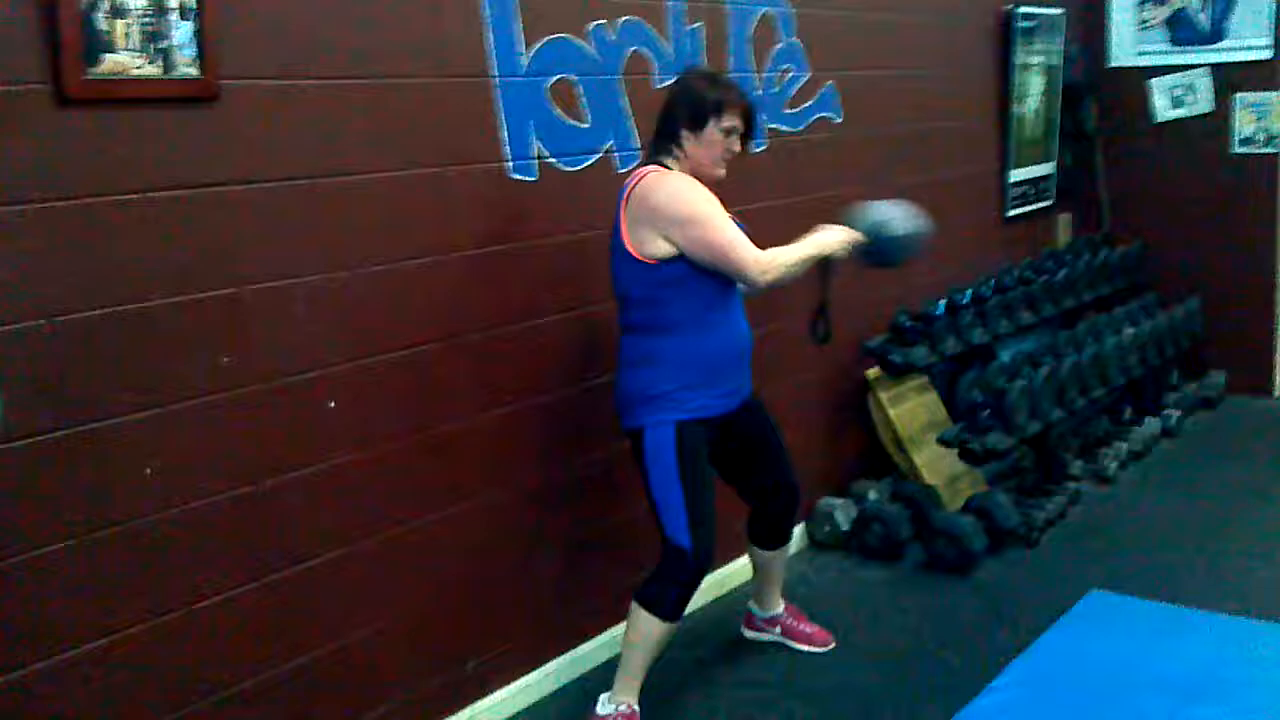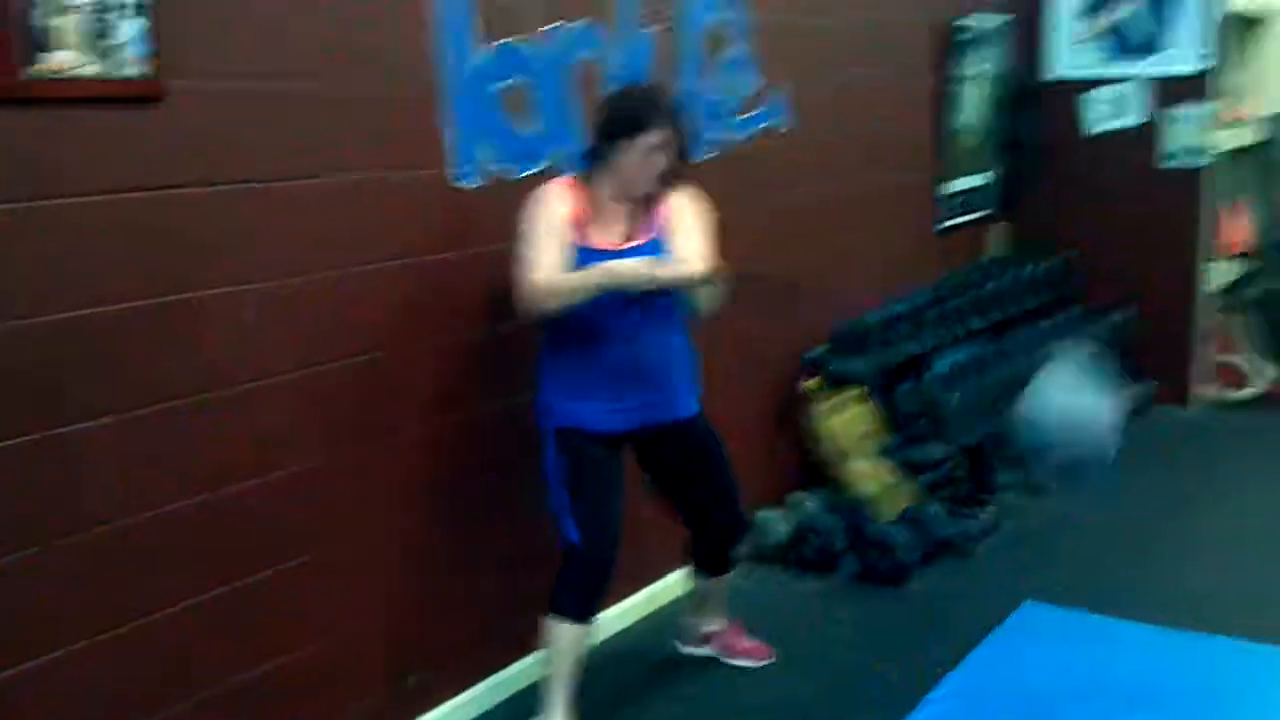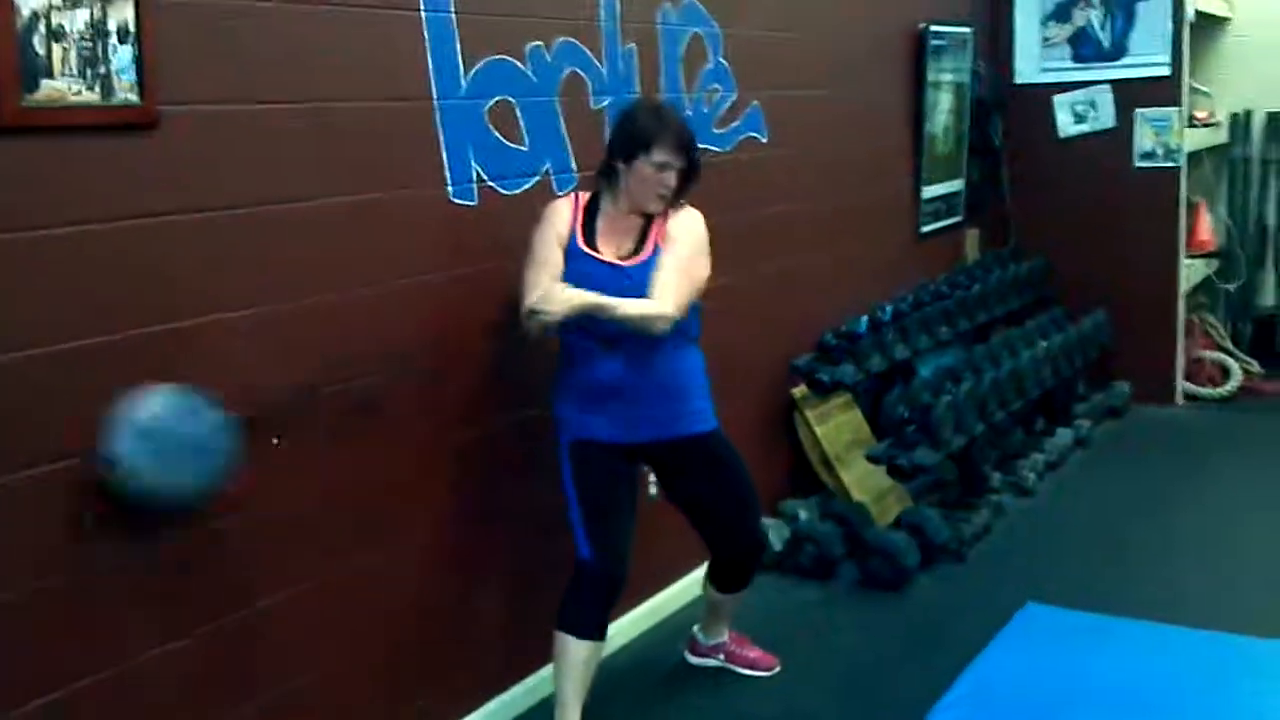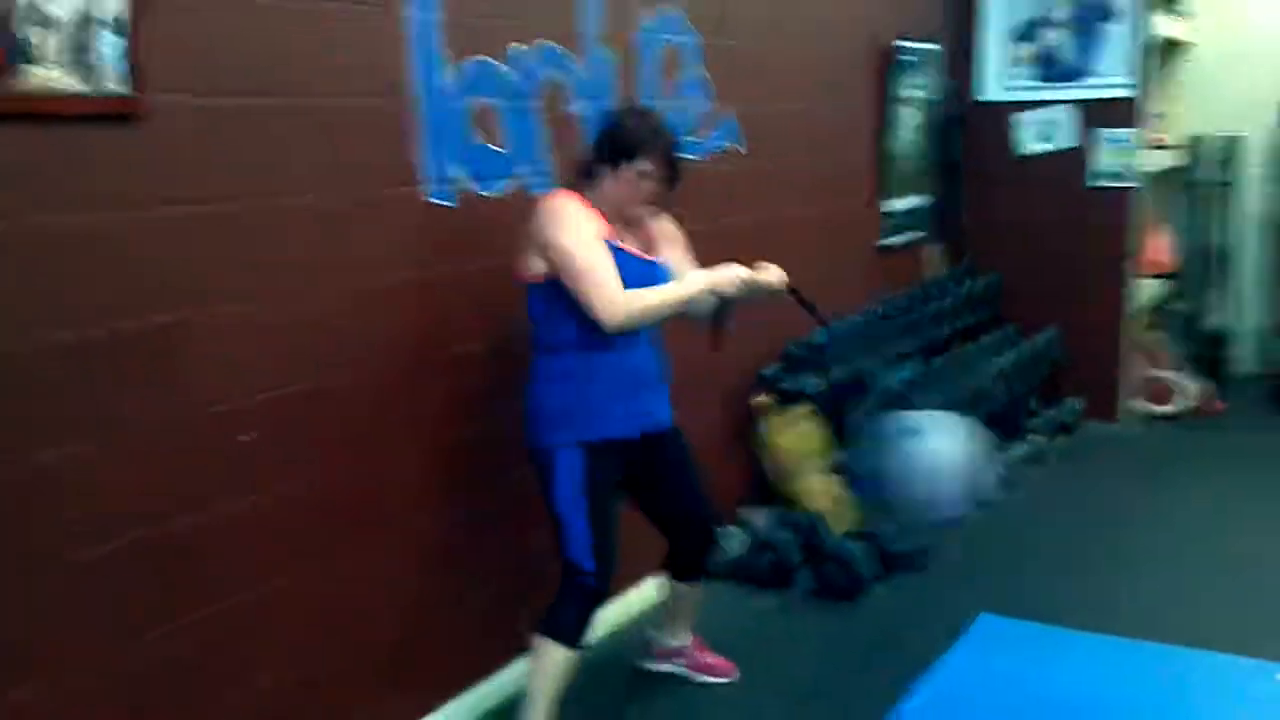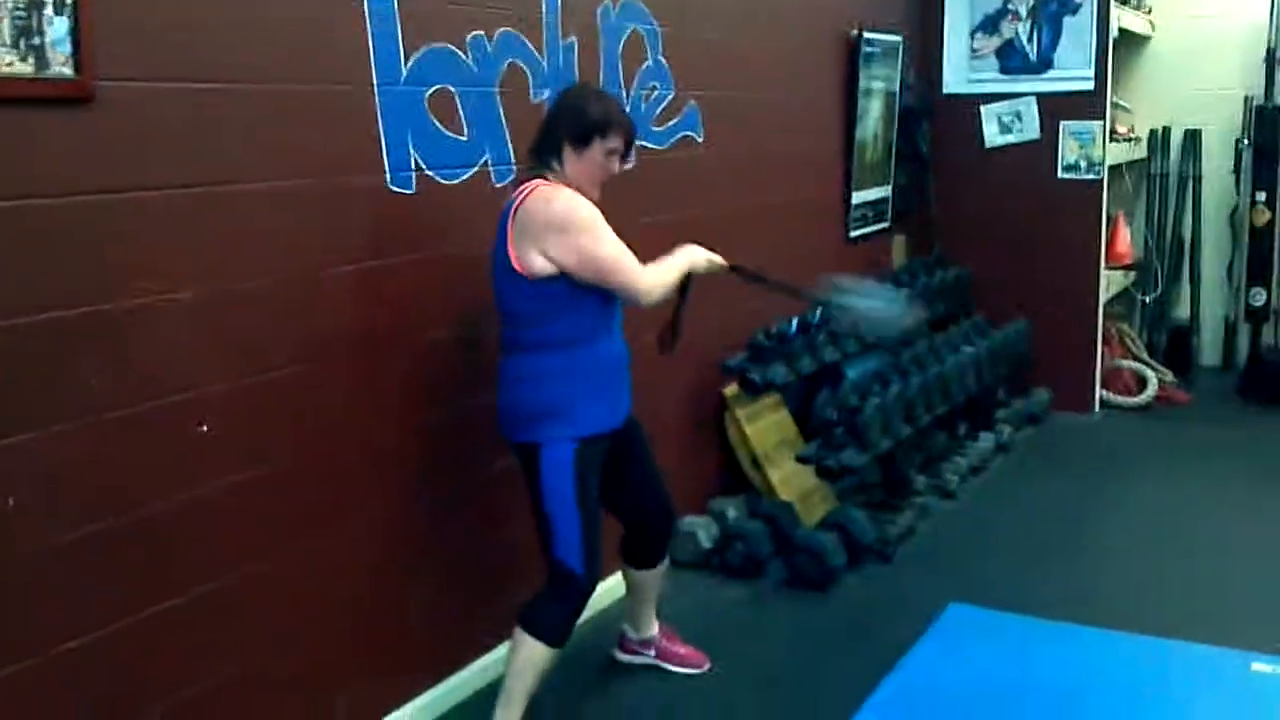
dt=0.3s
person 1, frame 1
left shoulder: (695, 191)
right shoulder: (658, 188)
left elbow: (742, 271)
right elbow: (756, 269)
left wrist: (826, 245)
right wrist: (819, 242)
left hip: (726, 390)
right hip: (668, 405)
left knee: (779, 495)
right knee: (688, 555)
left ankle: (767, 612)
person 1, frame 2
left shoulder: (681, 205)
right shoulder: (556, 201)
left elbow: (703, 295)
right elbow: (537, 296)
left wrist: (690, 277)
right wrist: (613, 273)
left hip: (668, 403)
right hip: (581, 413)
left knee: (722, 523)
right knee: (589, 556)
left ankle: (706, 627)
person 1, frame 3
left shoulder: (684, 222)
right shoulder: (564, 217)
left elbow: (661, 313)
right elbow: (534, 315)
left wrist: (589, 301)
right wrist: (547, 306)
left hip: (682, 420)
right hip: (594, 428)
left knee: (744, 542)
right knee: (600, 571)
left ankle: (711, 639)
person 1, frame 4
left shoulder: (653, 224)
right shoulder: (563, 214)
left elbow: (697, 301)
right elbow: (613, 312)
left wrist: (751, 281)
right wrist: (708, 282)
left hip: (645, 419)
right hip: (577, 431)
left knee: (698, 533)
right knee: (588, 578)
left ankle: (671, 644)
person 1, frame 5
left shoulder: (565, 204)
right shoulder: (548, 205)
left elbow: (609, 287)
right elbow: (640, 287)
left wrist: (678, 264)
right wrist: (683, 259)
left hip: (600, 411)
right hip: (556, 422)
left knee: (653, 516)
right knee: (575, 574)
left ankle: (641, 634)
